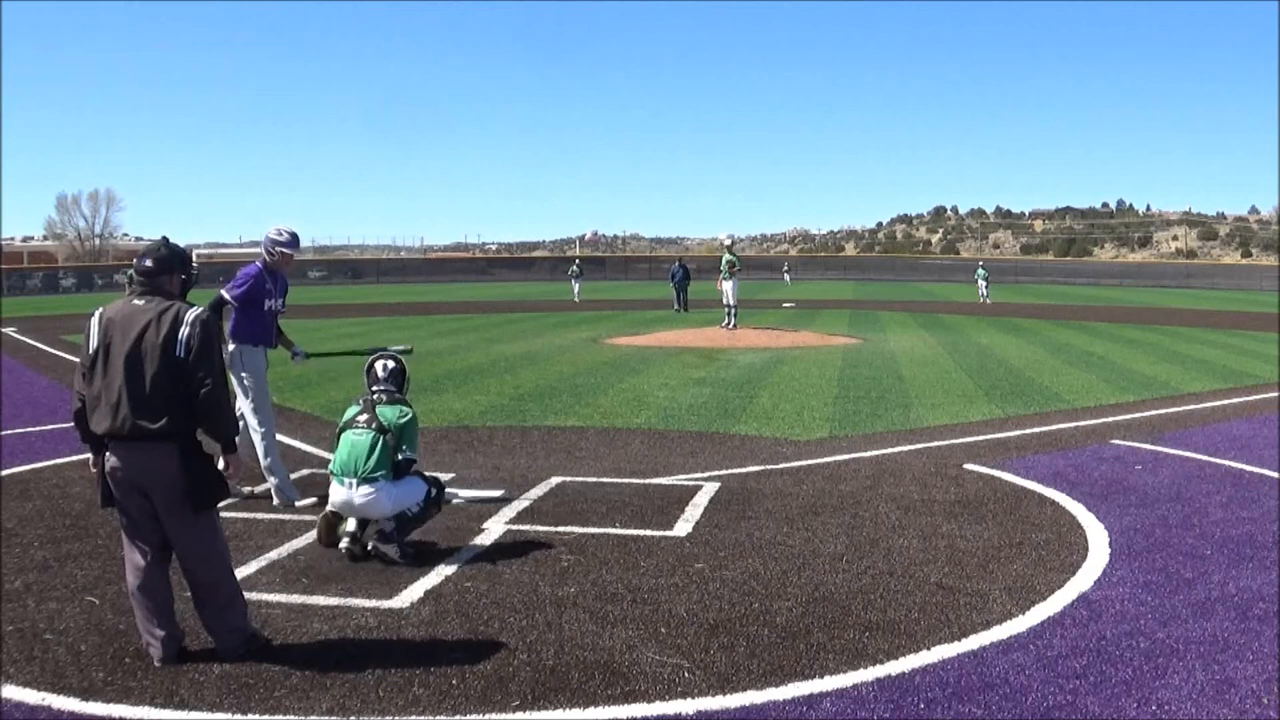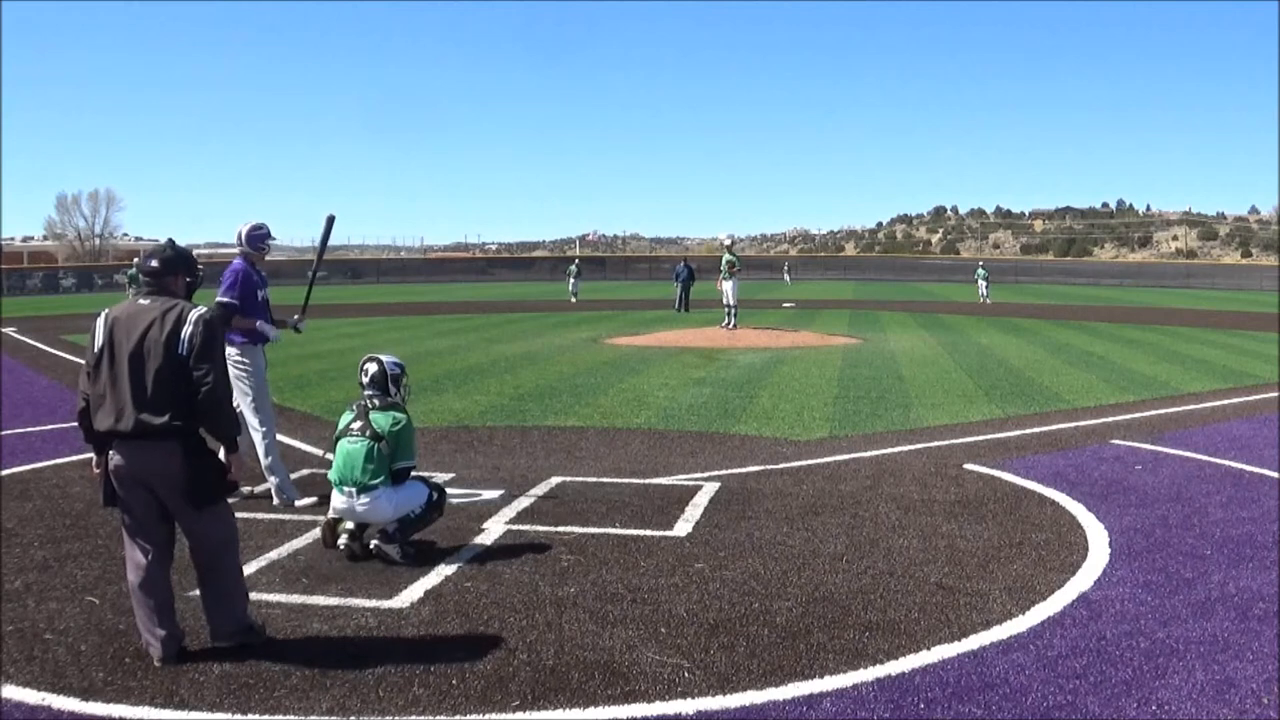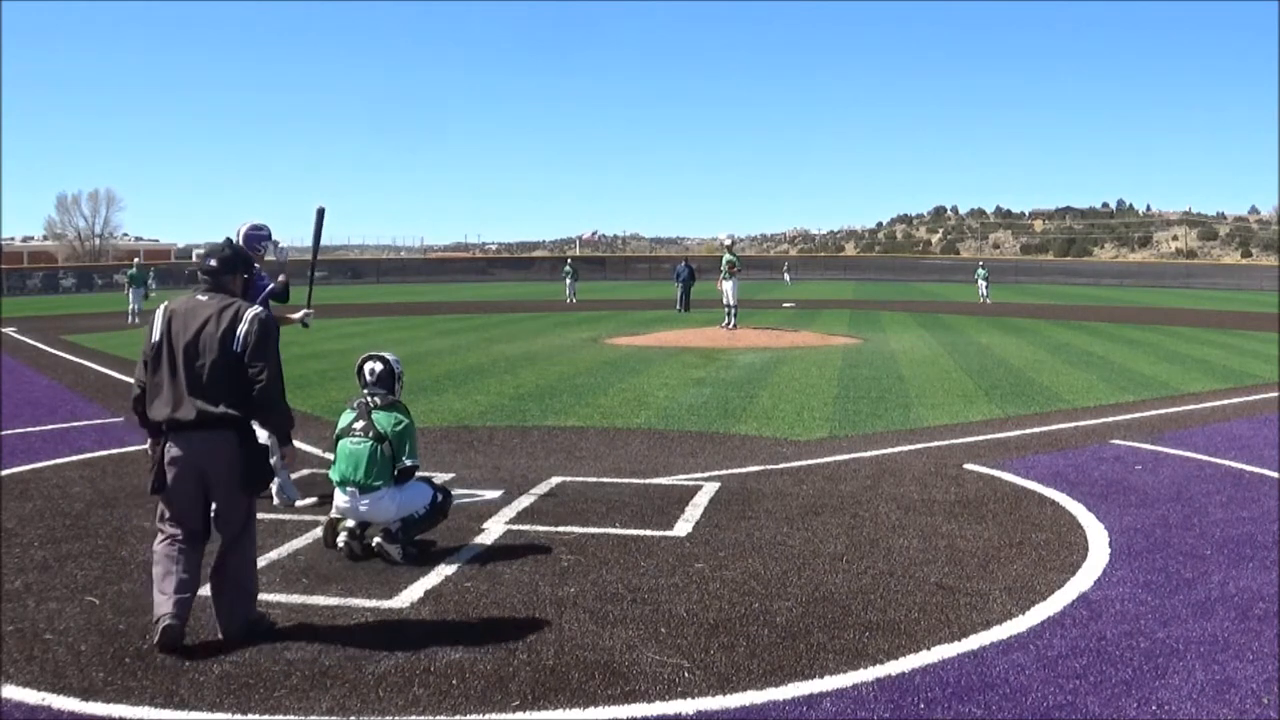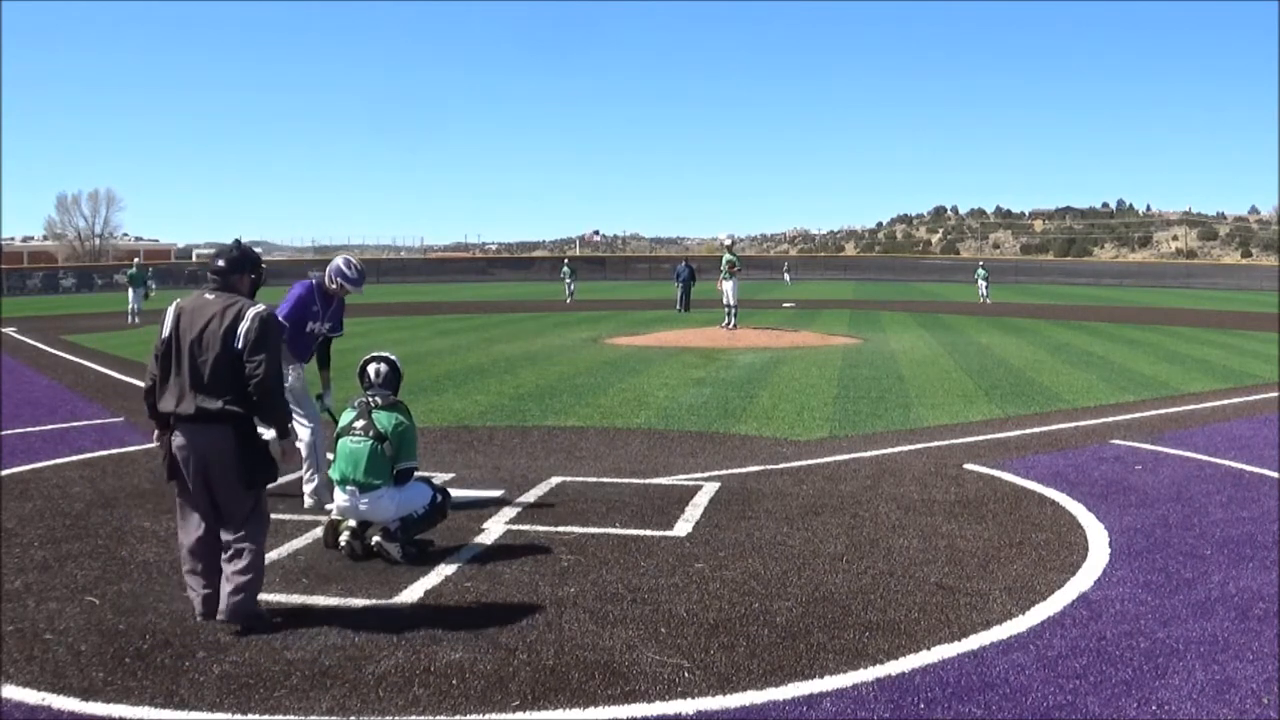
dt=0.7s
person 1, frame 1
left shoulder: (102, 319)
right shoulder: (190, 320)
left elbow: (84, 392)
right elbow: (209, 392)
left wrist: (95, 445)
right wrist: (227, 443)
left hip: (120, 455)
right hip: (173, 454)
left knee: (142, 555)
right knee: (203, 550)
left ankle: (161, 644)
right ankle: (233, 636)
person 1, frame 2
left shoulder: (108, 320)
right shoulder: (195, 319)
left elbow: (89, 392)
right elbow: (211, 392)
left wrist: (99, 446)
right wrist: (229, 443)
left hip: (123, 453)
right hip: (177, 450)
left knee: (144, 552)
right knee: (214, 538)
left ankle: (161, 643)
right ankle: (232, 625)
person 1, frame 3
left shoulder: (166, 313)
right shoulder: (249, 318)
left elbow: (144, 383)
right elbow: (265, 388)
left wrist: (154, 431)
right wrist: (283, 435)
left hip: (176, 442)
right hip: (228, 441)
left knee: (175, 533)
right knee: (236, 532)
left ankle: (169, 617)
right ankle: (236, 619)
person 1, frame 4
left shoulder: (178, 311)
right shoulder: (254, 317)
left elbow: (156, 375)
right elbow: (264, 384)
left wrist: (161, 423)
right wrist: (283, 429)
left hip: (184, 434)
right hip: (230, 435)
left knee: (197, 522)
right knee: (244, 521)
left ankle: (205, 600)
right ankle: (236, 603)
person 2, frame 1
left shoulder: (280, 281)
right shoulder: (252, 276)
right elbow: (215, 306)
left wrist: (292, 348)
left hip: (259, 353)
right hip: (244, 353)
left knee: (244, 420)
right knee: (261, 423)
right ankle: (283, 492)
person 2, frame 2
left shoulder: (254, 273)
right shoulder: (238, 272)
right elbow: (222, 314)
left wrist: (287, 324)
right wrist: (259, 326)
left hip: (252, 352)
right hip: (243, 354)
left knee: (241, 418)
right knee: (262, 423)
right ankle: (284, 492)
person 2, frame 3
left shoulder: (249, 272)
left elbow: (264, 316)
right elbow: (281, 295)
left wrist: (296, 318)
right wrist: (282, 263)
right ankle: (284, 492)
person 2, frame 4
left shoulder: (337, 304)
right shoulder: (303, 292)
left elbow: (323, 347)
left wrist: (326, 387)
right wrist: (291, 366)
left hip: (294, 366)
right hip: (281, 365)
right knee: (310, 425)
right ankle: (317, 494)
person 3, frame 1
left shoulder: (353, 410)
right shoulder: (403, 412)
left elbow: (334, 461)
right elbow: (404, 467)
left hip: (338, 495)
right hip: (372, 496)
right knee: (433, 489)
left ankle: (350, 532)
right ankle: (388, 537)
person 3, frame 2
left shoulder: (348, 414)
right shoulder: (397, 418)
left elbow: (342, 463)
right elbow: (401, 474)
left hip: (341, 502)
right hip: (374, 503)
right knee: (434, 493)
left ankle: (351, 531)
right ankle: (390, 537)
person 3, frame 3
left shoulder: (348, 414)
right shoulder: (398, 418)
left elbow: (338, 461)
right elbow: (407, 472)
left hip: (343, 502)
right hip: (377, 503)
right knee: (440, 497)
left ankle: (350, 528)
right ankle: (392, 536)
person 3, frame 4
left shoulder: (348, 413)
right shoulder: (398, 417)
left elbow: (338, 463)
right elbow: (405, 473)
left hip: (343, 501)
right hip: (377, 502)
right knee: (439, 497)
left ankle: (352, 528)
right ankle: (392, 534)
